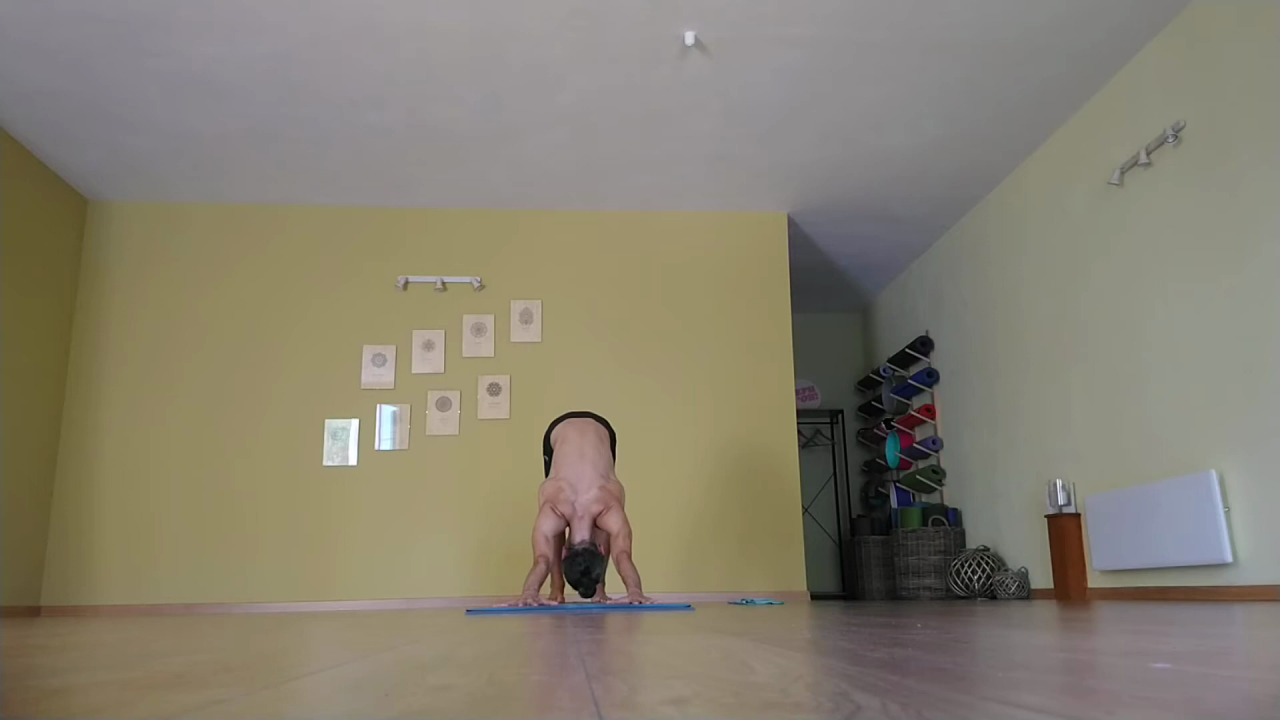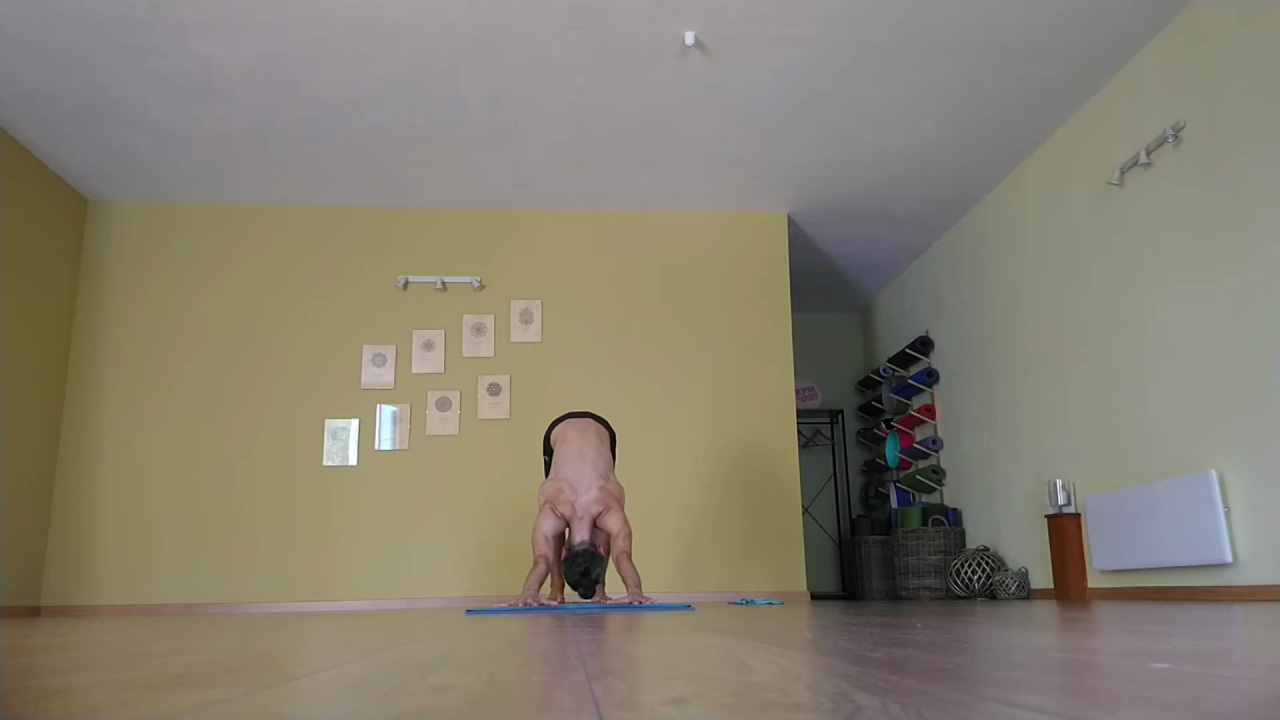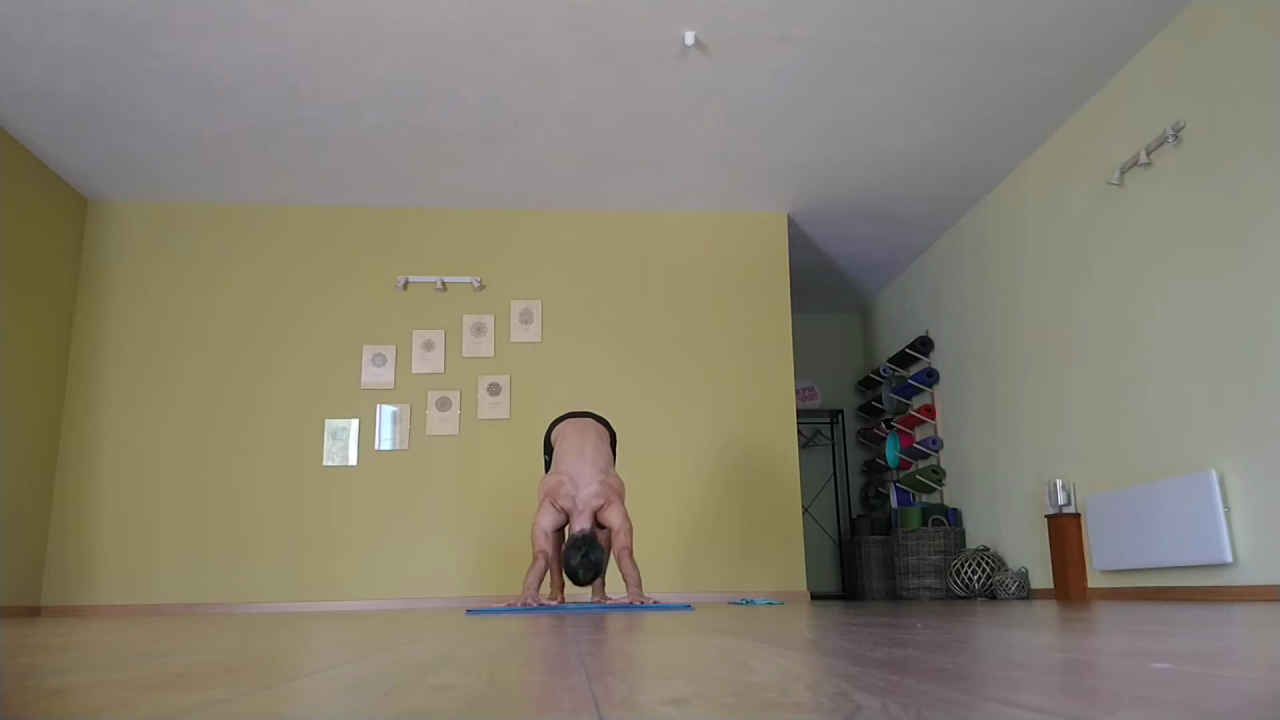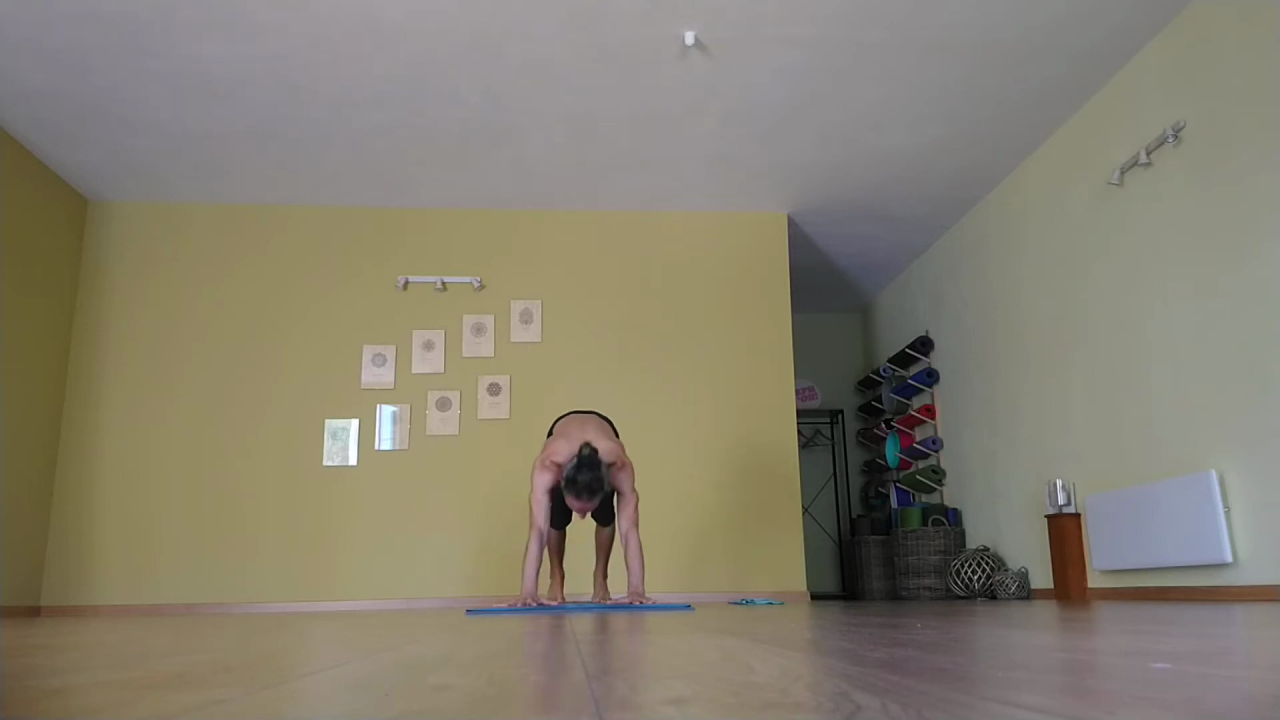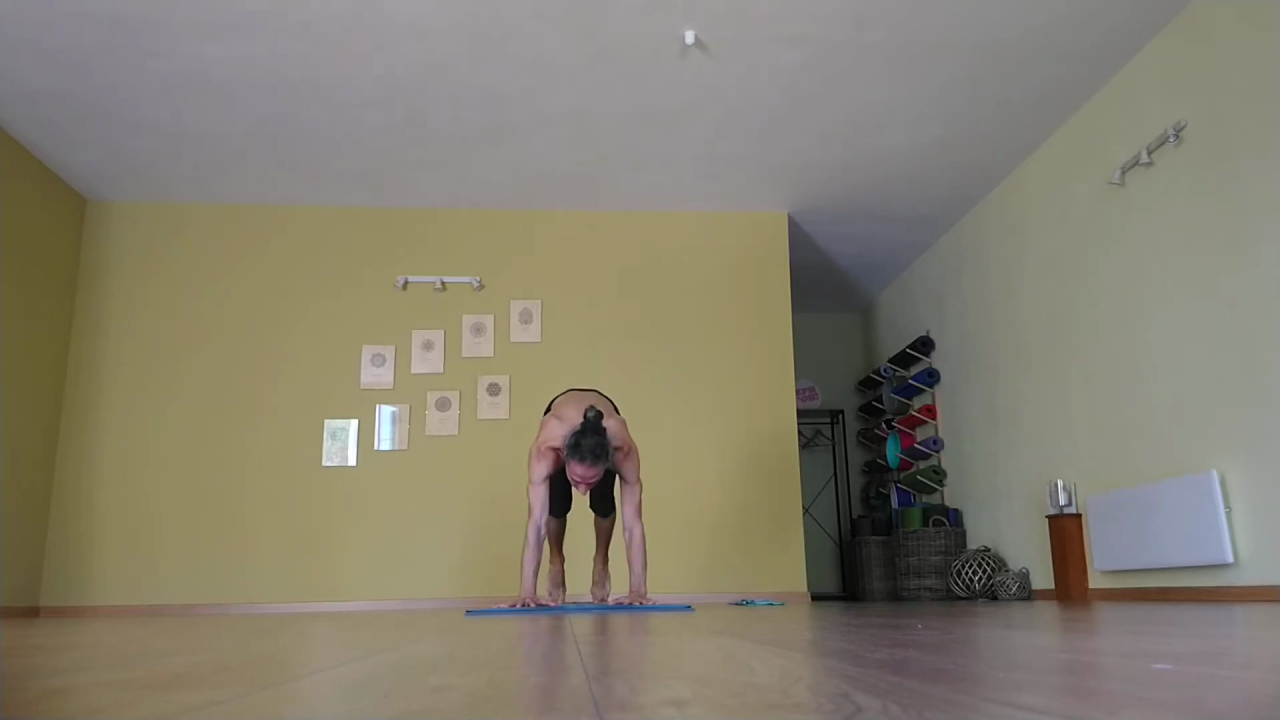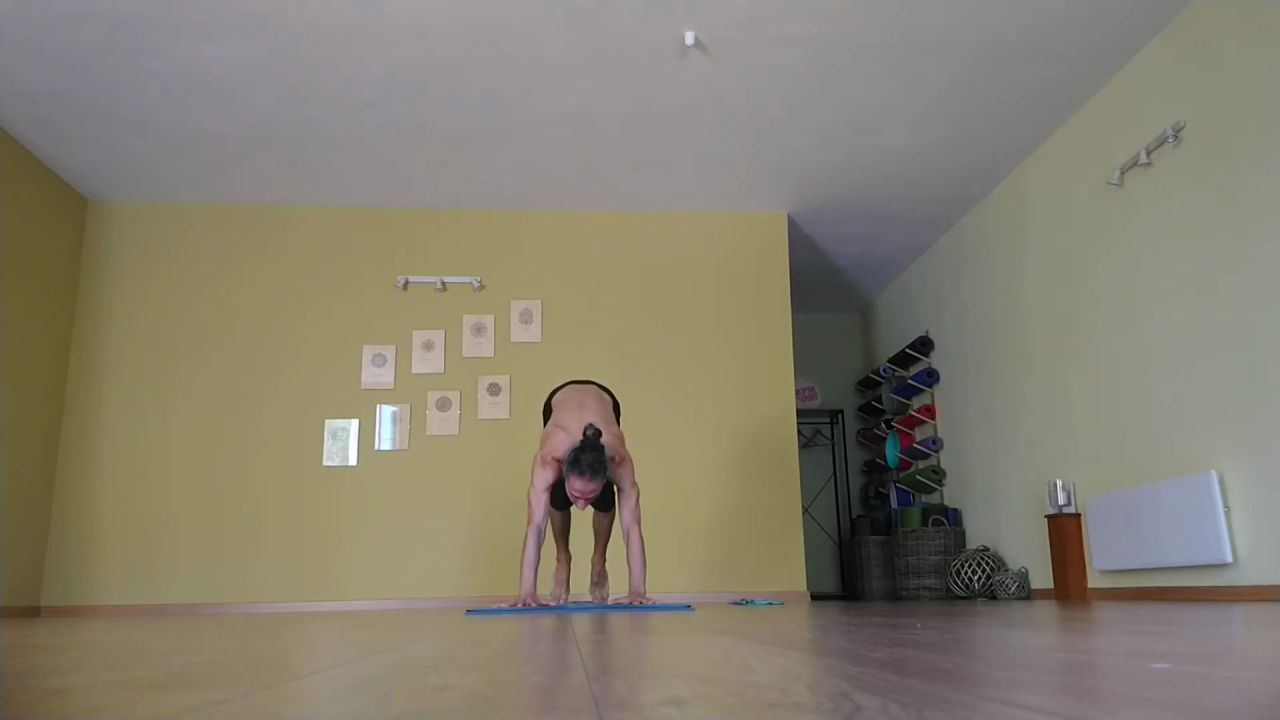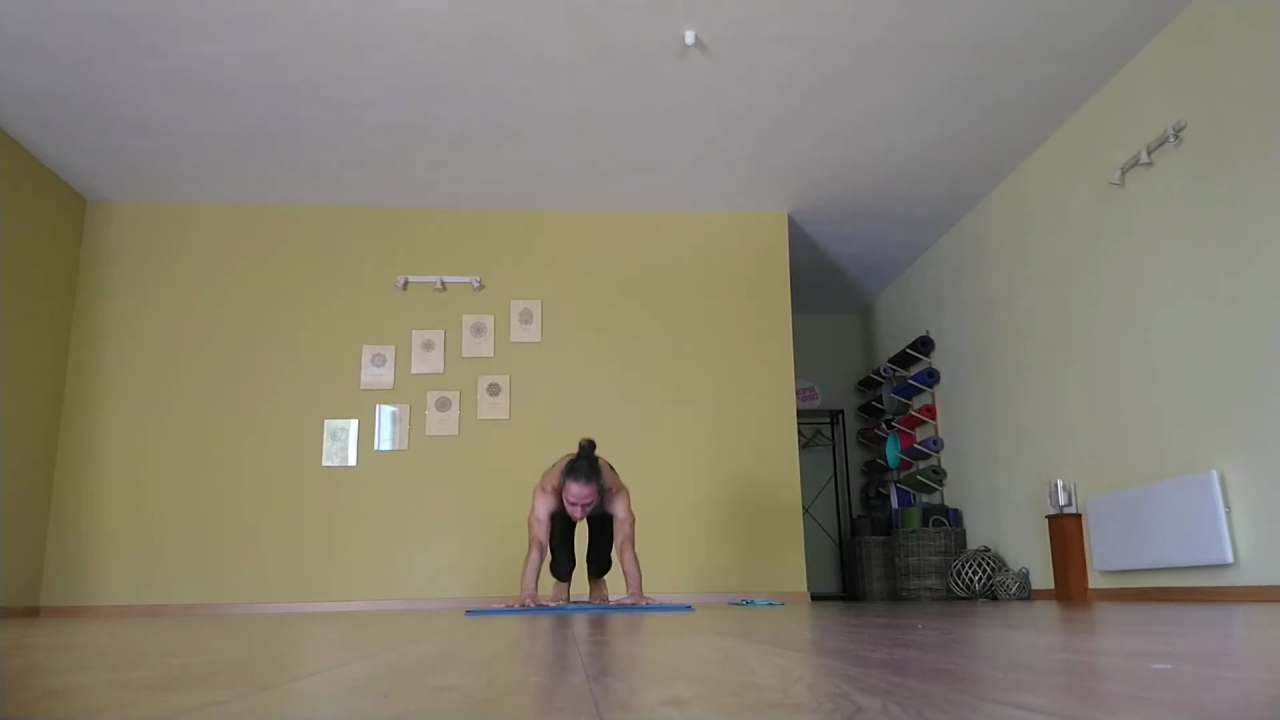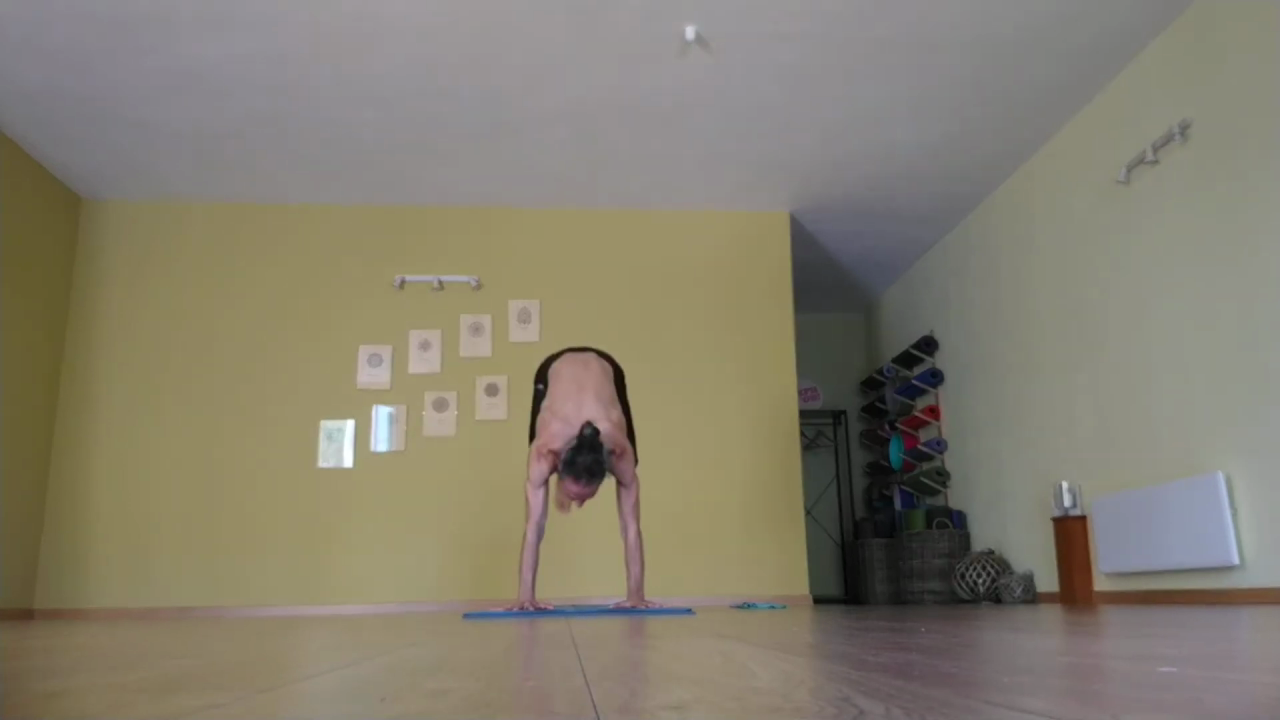
dt=0.5s
person 1, frame 1
left shoulder: (609, 507)
right shoulder: (553, 508)
left elbow: (623, 556)
right elbow: (541, 560)
left hip: (600, 429)
right hip: (559, 431)
left ankle: (599, 586)
right ankle: (556, 586)
person 1, frame 2
left shoulder: (609, 509)
right shoulder: (552, 510)
left elbow: (623, 557)
right elbow: (542, 560)
left hip: (600, 429)
right hip: (559, 430)
left ankle: (599, 586)
right ankle: (556, 586)
person 1, frame 3
left shoulder: (610, 502)
right shoulder: (552, 503)
left elbow: (624, 552)
right elbow: (540, 555)
left wrist: (635, 591)
right wrist: (529, 592)
left hip: (600, 429)
right hip: (559, 430)
left knee: (603, 521)
right knee: (555, 523)
left ankle: (599, 586)
right ankle: (556, 586)
person 1, frame 4
left shoulder: (618, 465)
right shoulder: (548, 465)
left elbow: (630, 530)
right elbow: (537, 530)
left wrist: (636, 590)
right wrist: (527, 592)
left knee: (605, 515)
right knee: (557, 516)
left ankle: (601, 578)
right ankle: (556, 578)
person 1, frame 5
left shoulder: (623, 450)
right shoulder: (545, 449)
left elbow: (633, 522)
right elbow: (536, 521)
left knee: (603, 504)
right knee: (557, 505)
left ankle: (601, 561)
right ankle: (556, 561)
person 1, frame 6
left shoulder: (618, 459)
right shoulder: (548, 459)
left elbow: (631, 526)
right elbow: (535, 526)
left wrist: (637, 590)
right wrist: (526, 591)
left knee: (604, 500)
right knee: (558, 498)
left ankle: (599, 562)
right ankle: (562, 559)
person 1, frame 7
left shoulder: (615, 491)
right shoulder: (547, 490)
left elbow: (625, 546)
right elbow: (537, 545)
left wrist: (635, 592)
right wrist: (527, 592)
left knee: (599, 561)
right knee: (563, 566)
left ankle: (595, 579)
right ankle: (563, 581)
person 1, frame 8
left shoulder: (619, 451)
right shoulder: (545, 450)
left elbow: (630, 525)
right elbow: (534, 524)
left wrist: (636, 594)
right wrist: (525, 595)
left hip: (605, 367)
right hip: (554, 368)
right knee: (543, 475)
